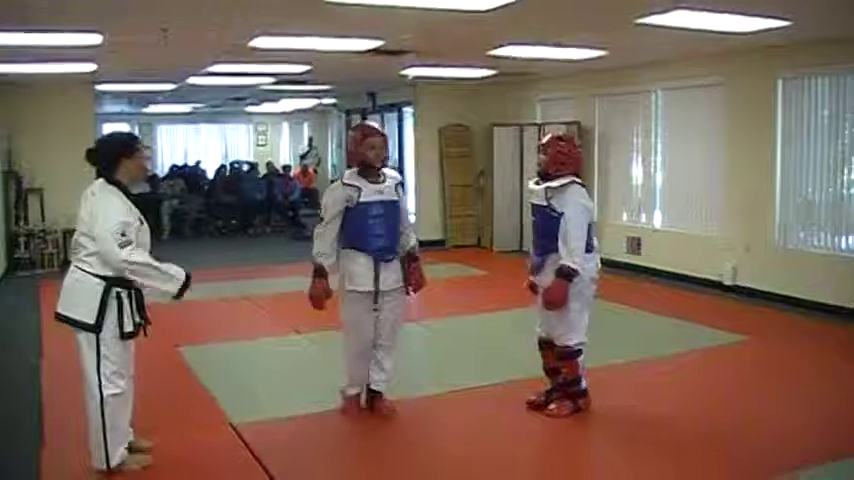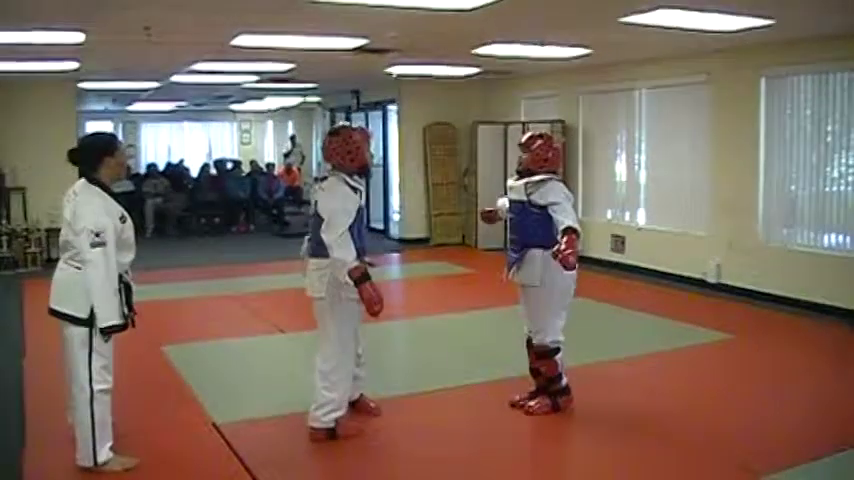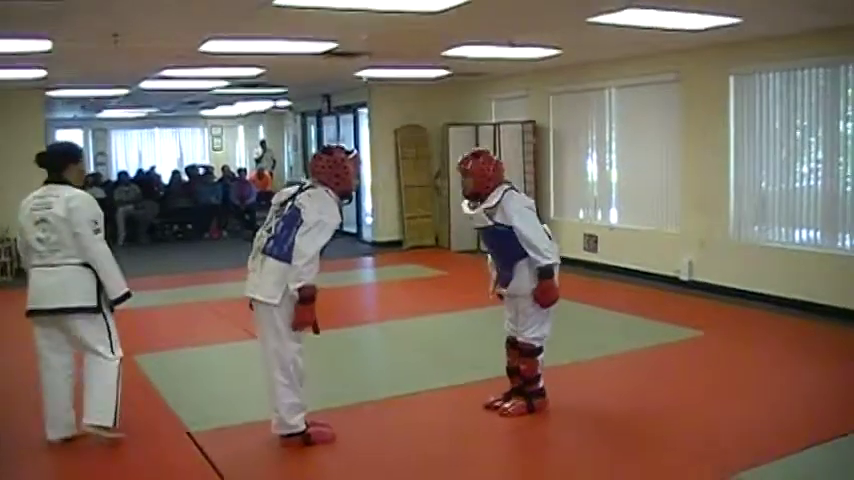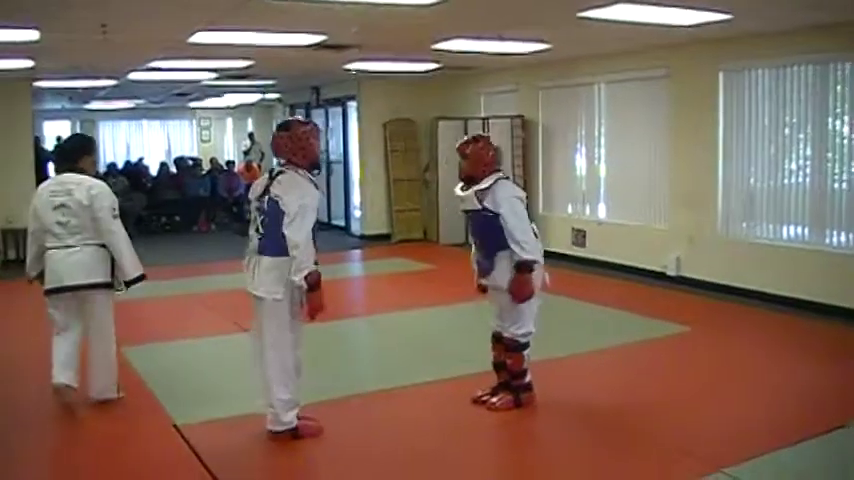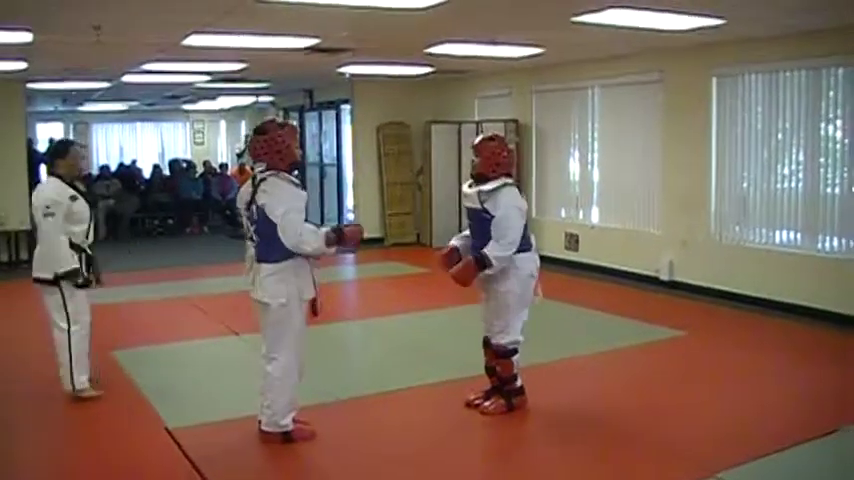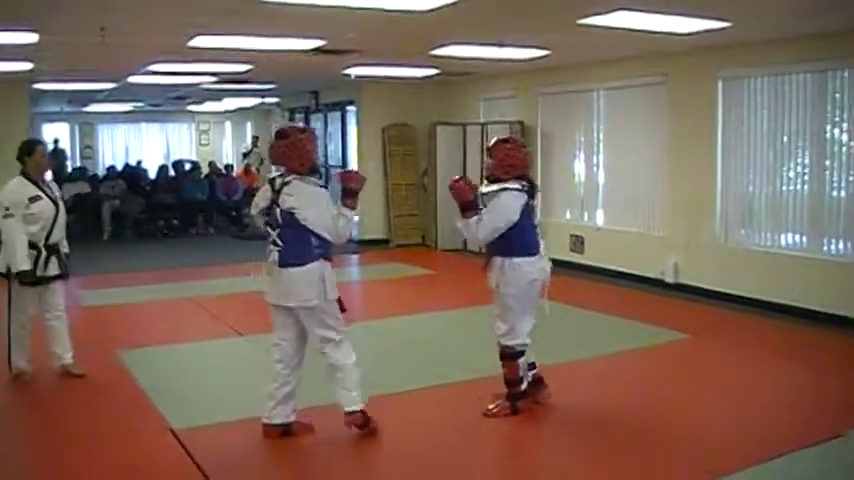
dt=0.5s
person 1, frame 1
left shoulder: (394, 182)
right shoulder: (343, 189)
left elbow: (404, 227)
right elbow: (325, 234)
left wrist: (413, 262)
right wrist: (319, 277)
left hip: (391, 270)
right hip: (359, 271)
left knee: (387, 336)
right knee: (358, 337)
left ankle: (377, 390)
right ankle: (353, 390)
person 1, frame 2
left shoulder: (336, 185)
right shoulder: (341, 191)
right elbow: (338, 243)
right wrist: (364, 283)
left hip: (334, 275)
right hip: (334, 279)
left knee: (349, 342)
right knee: (336, 348)
left ankle: (352, 396)
right ankle: (324, 421)
person 1, frame 3
left shoulder: (297, 192)
right shoulder: (325, 206)
left elbow: (265, 234)
right elbow: (305, 255)
right wrist: (306, 301)
left hip: (265, 276)
right hip: (280, 283)
left knee: (284, 354)
right knee: (285, 355)
left ankle: (292, 419)
right ankle: (293, 428)
person 1, frame 4
left shoulder: (269, 180)
right shoulder: (302, 186)
left elbow: (261, 229)
right elbow: (298, 240)
left wrist: (283, 274)
right wrist: (313, 285)
left hip: (263, 270)
right hip: (281, 276)
left knee: (276, 348)
right knee: (281, 350)
left ankle: (281, 413)
right ankle: (283, 423)
person 1, frame 5
left shoulder: (255, 184)
right shoulder: (283, 189)
right elbow: (296, 237)
right wrist: (338, 236)
left hip: (266, 274)
right hip: (283, 277)
left knee: (276, 350)
right knee: (285, 352)
left ankle: (273, 416)
right ankle: (277, 425)
person 1, frame 6
left shoulder: (269, 189)
right shoulder: (307, 191)
left elbow: (261, 219)
right elbow: (337, 231)
right wrist: (350, 195)
left hip: (279, 278)
right hip: (308, 279)
left knee: (286, 351)
right knee: (336, 343)
left ankle: (277, 419)
right ankle: (354, 408)
person 2, frame 1
left shoulder: (103, 193)
right shoulder: (109, 205)
right elbow: (127, 258)
right wrist: (176, 278)
left hip: (101, 295)
right hip: (100, 301)
left knee: (120, 372)
right knee: (107, 378)
left ankle: (121, 436)
right ankle: (111, 456)
person 2, frame 2
left shoulder: (81, 192)
right shoulder: (95, 204)
right elbow: (98, 263)
right wrist: (110, 316)
left hip: (73, 289)
right hip: (88, 296)
left knee: (82, 367)
right knee: (93, 373)
left ankle: (84, 426)
right ankle: (95, 454)
person 2, frame 3
left shoulder: (29, 203)
right shoulder: (79, 200)
left elbow: (25, 250)
right elbow: (96, 250)
right wrist: (117, 290)
left hip: (41, 289)
right hip: (78, 287)
left knee: (54, 361)
right knee: (105, 352)
left ankle: (59, 429)
right ankle: (99, 420)
person 2, frame 4
left shoulder: (43, 190)
right shoulder: (97, 189)
left elbow: (35, 234)
right elbow: (114, 233)
left wrist: (35, 268)
right wrist: (131, 271)
left hip: (58, 267)
right hip: (92, 266)
left knee: (65, 329)
right knee: (101, 330)
left ankle: (63, 381)
right ankle: (102, 390)
person 2, frame 5
left shoulder: (69, 189)
right shoulder: (51, 191)
right elbow: (52, 234)
left wrist: (83, 263)
right wrist: (68, 267)
left hip: (70, 262)
right hip: (59, 266)
left knee: (78, 320)
right knee: (70, 323)
left ankle: (74, 373)
right ankle: (77, 384)
person 2, frame 6
left shoulder: (49, 186)
left wrist: (61, 250)
right wrist: (21, 267)
left hip: (49, 259)
right hip: (25, 261)
left knee: (56, 312)
right knee: (21, 316)
left ankle: (65, 362)
person 3, frame 1
left shoulder: (573, 195)
right shoulder: (544, 190)
left elbow: (573, 244)
left wrist: (562, 281)
right wrist: (534, 273)
left hip: (569, 277)
right hip: (547, 273)
left knee: (567, 337)
right knee: (546, 335)
left ankle: (577, 394)
right ankle: (557, 388)
person 3, frame 2
left shoulder: (552, 189)
right shoulder: (524, 187)
left elbow: (566, 216)
left wrist: (570, 238)
right wrist: (497, 211)
left hip: (547, 271)
right hip: (529, 271)
left knee: (546, 334)
right knee: (534, 333)
left ankle: (559, 393)
right ankle: (542, 388)
person 3, frame 3
left shoulder: (511, 203)
right shoulder: (481, 206)
left elbow: (538, 242)
left wrist: (547, 279)
right wrist: (499, 277)
left hip: (530, 276)
right hip: (512, 277)
left knee: (529, 335)
right knee: (514, 333)
left ankle: (534, 394)
right ankle: (517, 388)
person 3, frame 4
left shoulder: (503, 190)
right shoulder: (472, 193)
left elbow: (522, 236)
left wrist: (524, 273)
right wrist: (481, 271)
left hip: (516, 269)
right hip: (497, 269)
left knee: (515, 329)
right knee: (500, 328)
left ankle: (522, 389)
right ankle: (504, 382)
person 3, frame 5
left shoulder: (506, 196)
right shoulder: (480, 191)
left elbow: (505, 244)
left wrist: (474, 266)
right wrist: (456, 248)
left hip: (512, 272)
right hip: (495, 272)
left knee: (504, 333)
right knee: (491, 332)
left ankle: (513, 393)
right ankle: (497, 387)
person 3, frame 6
left shoulder: (508, 198)
right shoulder: (517, 189)
left elbow: (478, 235)
right elbow: (492, 223)
left wrist: (467, 204)
right wrist: (473, 198)
left hip: (517, 270)
right hip: (525, 266)
left knee: (511, 334)
right knee: (515, 328)
left ankle: (518, 395)
right ankle: (534, 383)
